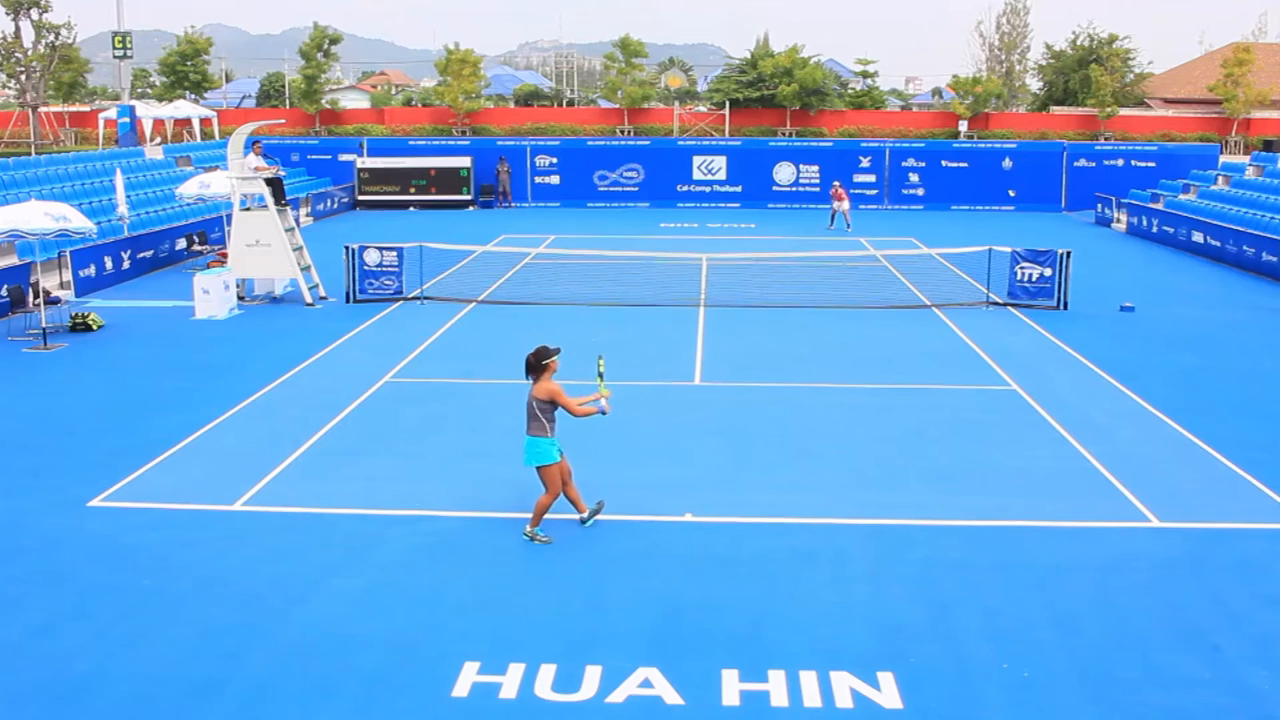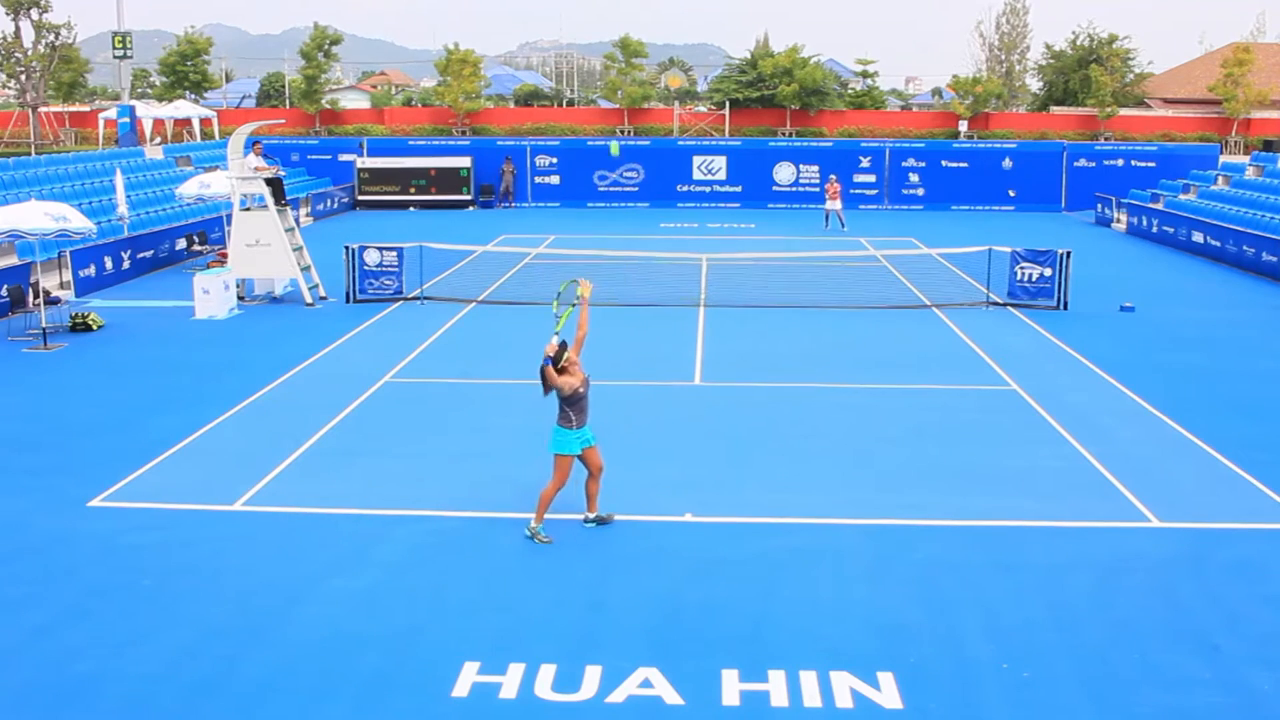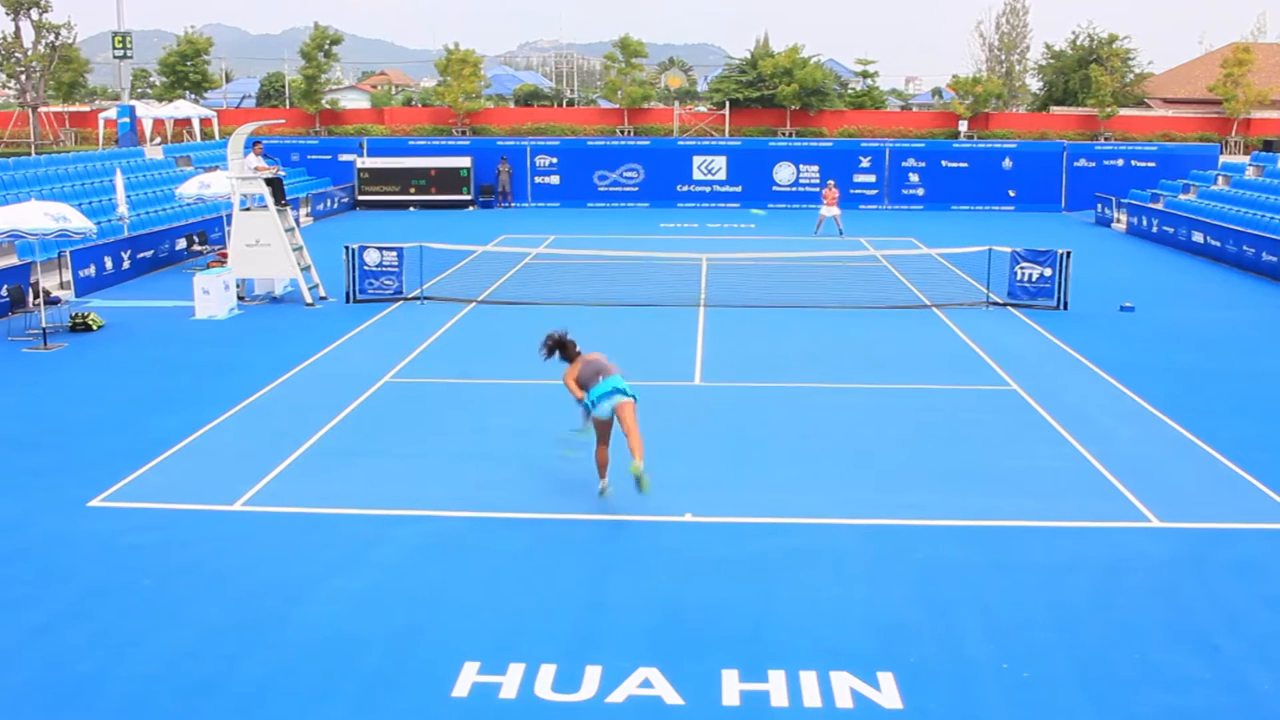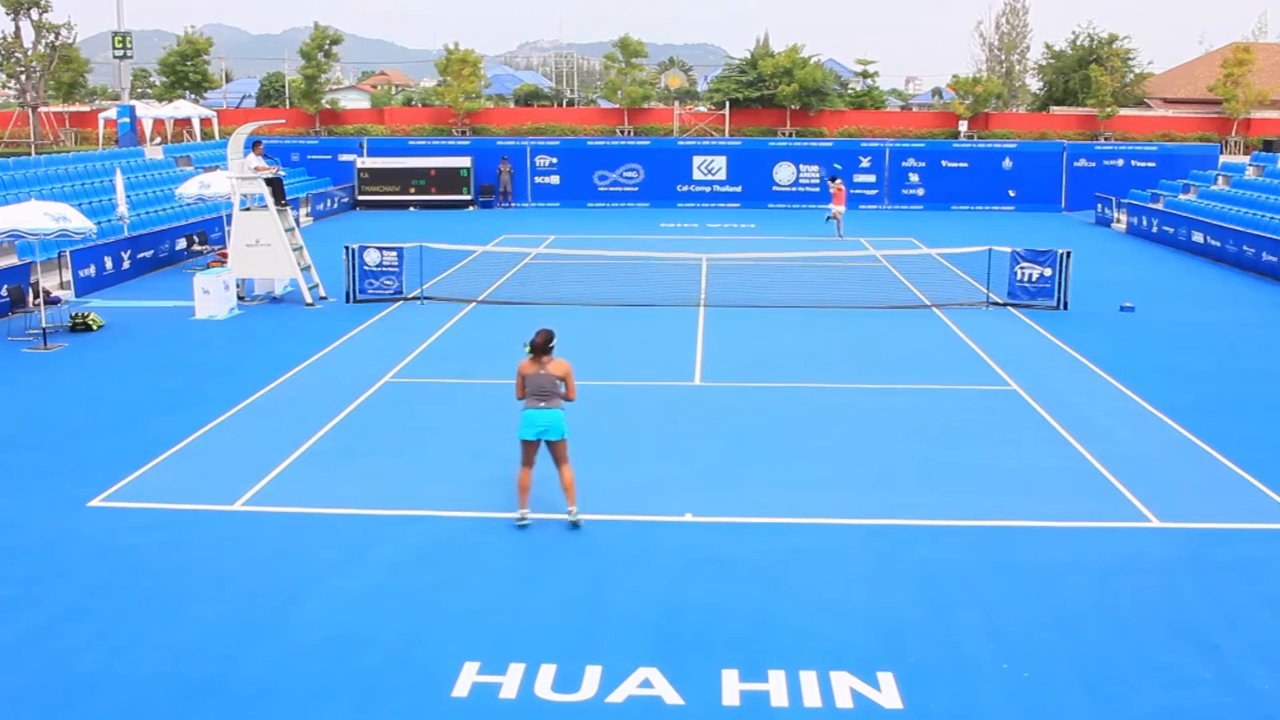
dt=1s
person 1, frame 1
left shoulder: (542, 383)
right shoulder: (550, 387)
left elbow: (568, 402)
right elbow: (575, 411)
left wrist: (595, 397)
right wrist: (600, 409)
left hip: (547, 441)
right hip: (541, 444)
left knee: (566, 478)
right knee: (553, 491)
left ankle: (584, 514)
right ankle: (531, 529)
person 1, frame 2
left shoulder: (575, 366)
right shoulder: (565, 383)
left elbow: (582, 332)
right elbow: (551, 381)
left wrist: (584, 301)
right wrist: (548, 360)
left hip: (581, 431)
right hip: (567, 435)
left knee: (596, 469)
right knee: (559, 482)
left ankle: (591, 515)
right ankle: (534, 526)
person 1, frame 3
left shoulder: (569, 375)
right shoulder: (595, 357)
left elbow: (580, 397)
left wrist: (586, 413)
left hip: (598, 395)
right hip: (616, 387)
left knee: (602, 444)
right knee: (631, 430)
left ankle: (603, 482)
right ankle: (637, 467)
person 1, frame 4
left shoulder: (524, 366)
right shoulder: (563, 366)
left elbow: (520, 395)
right elbow: (571, 396)
left hip: (530, 417)
right hip: (554, 417)
left knee: (526, 466)
right knee: (563, 465)
left ankle: (523, 512)
right ankle: (572, 510)
